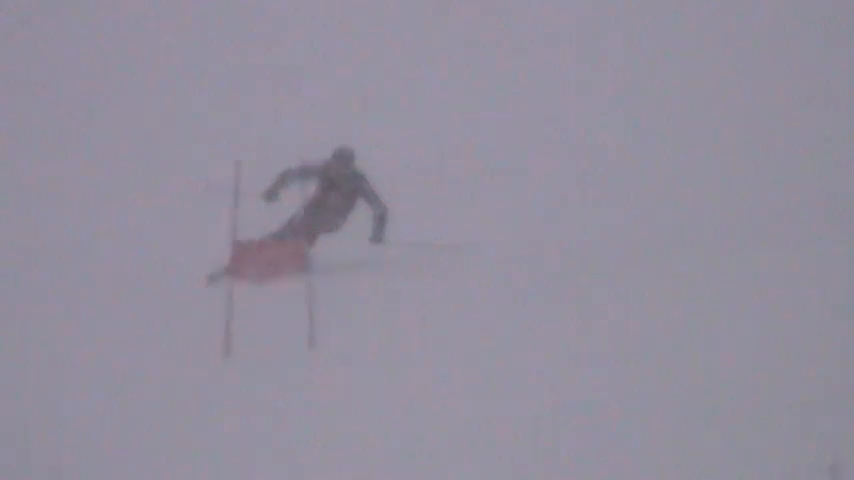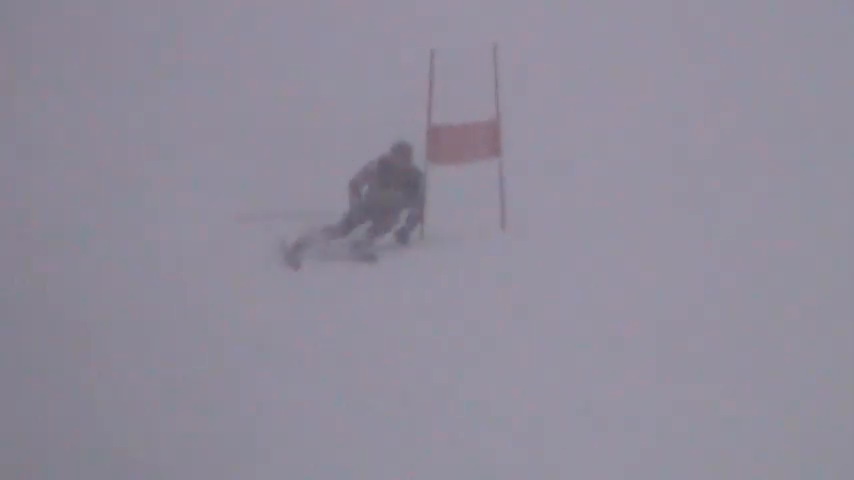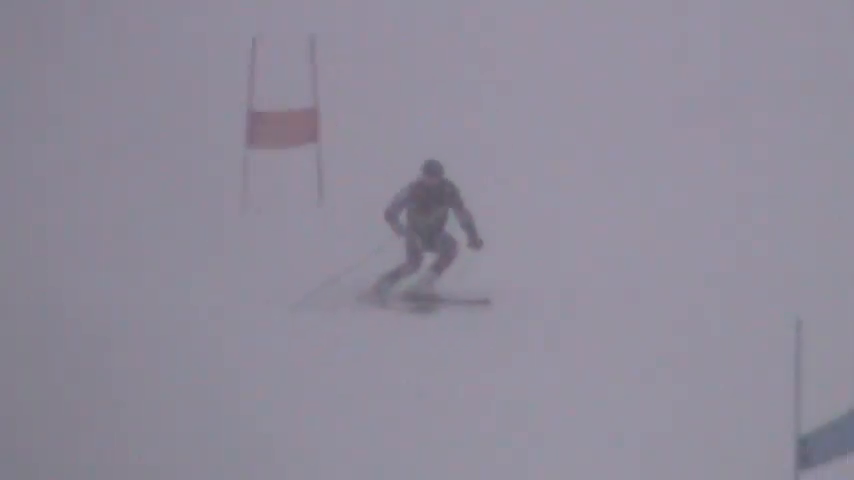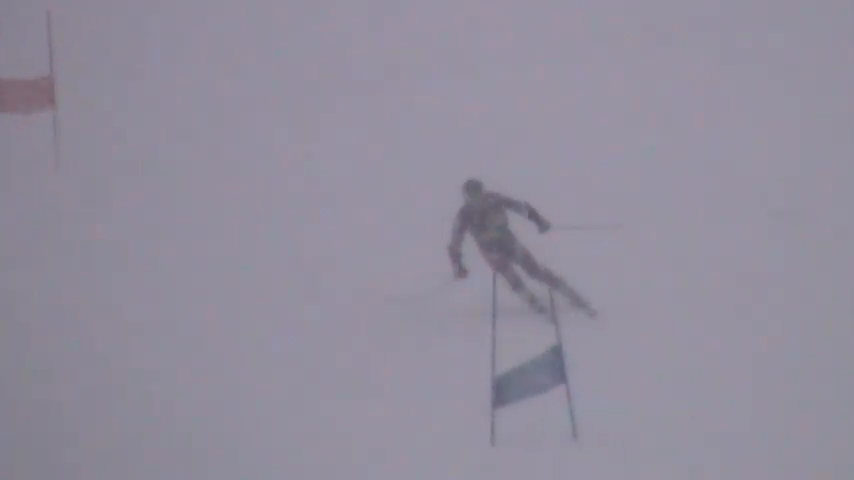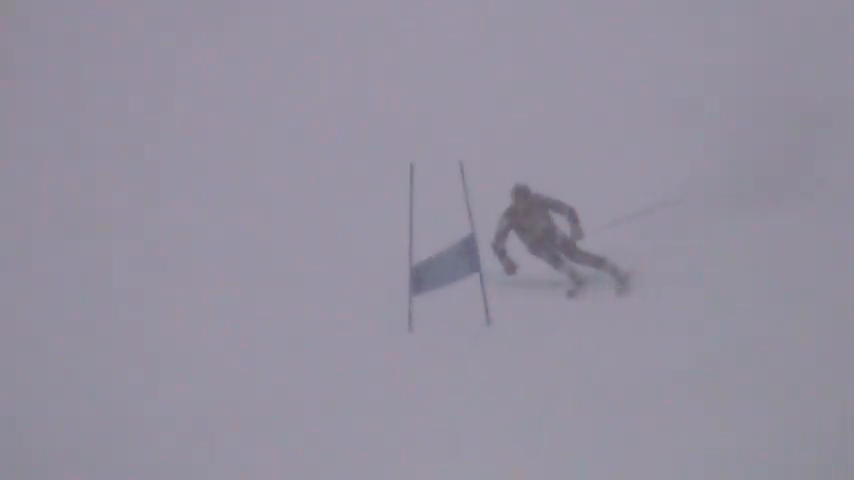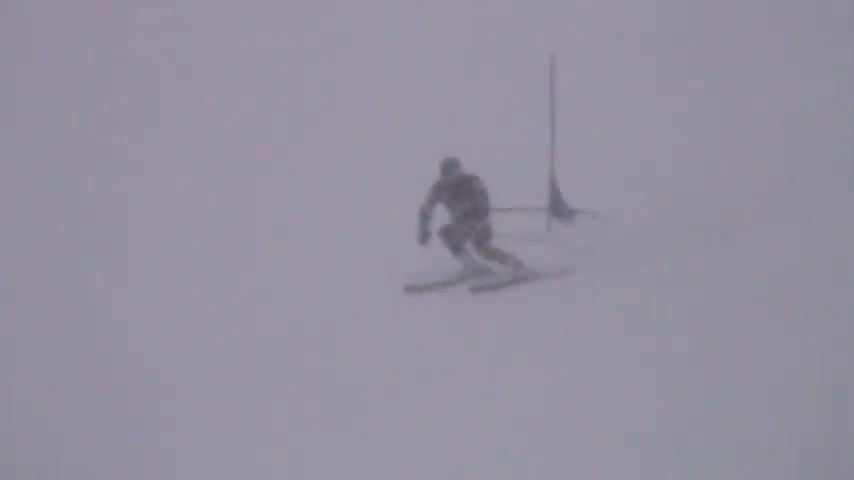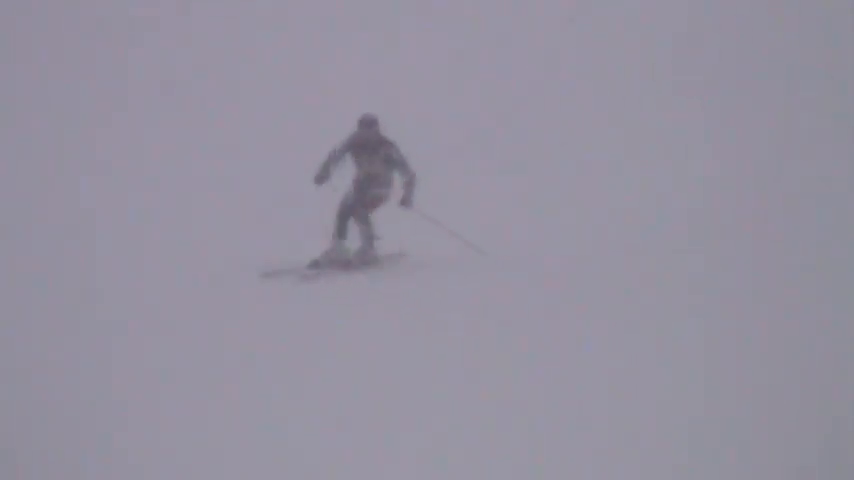
dt=0.5s
person 1, frame 1
left shoulder: (358, 182)
right shoulder: (323, 168)
left elbow: (379, 207)
right elbow: (292, 173)
left wrist: (378, 231)
right wrist: (274, 189)
left hip: (333, 217)
right hip: (312, 211)
person 1, frame 2
left shoulder: (415, 177)
right shoulder: (379, 165)
left elbow: (418, 208)
right elbow: (355, 184)
left wrist: (406, 230)
right wrist: (356, 208)
left hip: (391, 211)
right hip: (369, 205)
right knee: (344, 228)
person 1, frame 3
left shoulder: (447, 189)
right shoulder: (412, 190)
left elbow: (461, 213)
right elbow: (390, 213)
left wrist: (472, 235)
right wrist: (398, 228)
left hip: (437, 234)
right hip: (415, 233)
left knee: (451, 248)
right knee: (413, 263)
left ankle: (423, 286)
right ankle: (381, 287)
person 1, frame 4
left shoulder: (493, 199)
right shoulder: (463, 216)
left elbow: (520, 206)
right elbow: (454, 244)
left wrist: (539, 221)
right wrist: (458, 266)
left hip: (510, 243)
right hip: (491, 252)
left knee: (536, 271)
right knee: (509, 274)
left ankle: (573, 296)
right ankle: (532, 300)
person 1, frame 5
left shoulder: (539, 200)
right shoulder: (509, 216)
left elbow: (566, 209)
right elbow: (497, 243)
left wrist: (575, 226)
right wrist: (506, 261)
left hip: (553, 236)
right hip: (536, 246)
left knee: (574, 254)
right knee: (548, 255)
left ankle: (616, 273)
right ankle: (575, 278)
person 1, frame 6
left shoulder: (472, 182)
right shoulder: (439, 187)
left elbow: (484, 207)
right elbow: (425, 210)
right wrist: (423, 231)
left hip: (479, 225)
right hip: (462, 226)
left knee: (483, 250)
right knee: (444, 232)
left ankle: (517, 267)
right ankle: (472, 266)
person 1, frame 7
left shoulder: (387, 147)
right shoulder: (356, 140)
left elbow: (408, 173)
right elbow: (336, 154)
left wrist: (408, 194)
right wrist: (324, 171)
left hip: (380, 190)
right hip: (361, 185)
left knee: (358, 210)
right knee: (343, 211)
left ankle: (367, 250)
right ankle: (338, 252)
